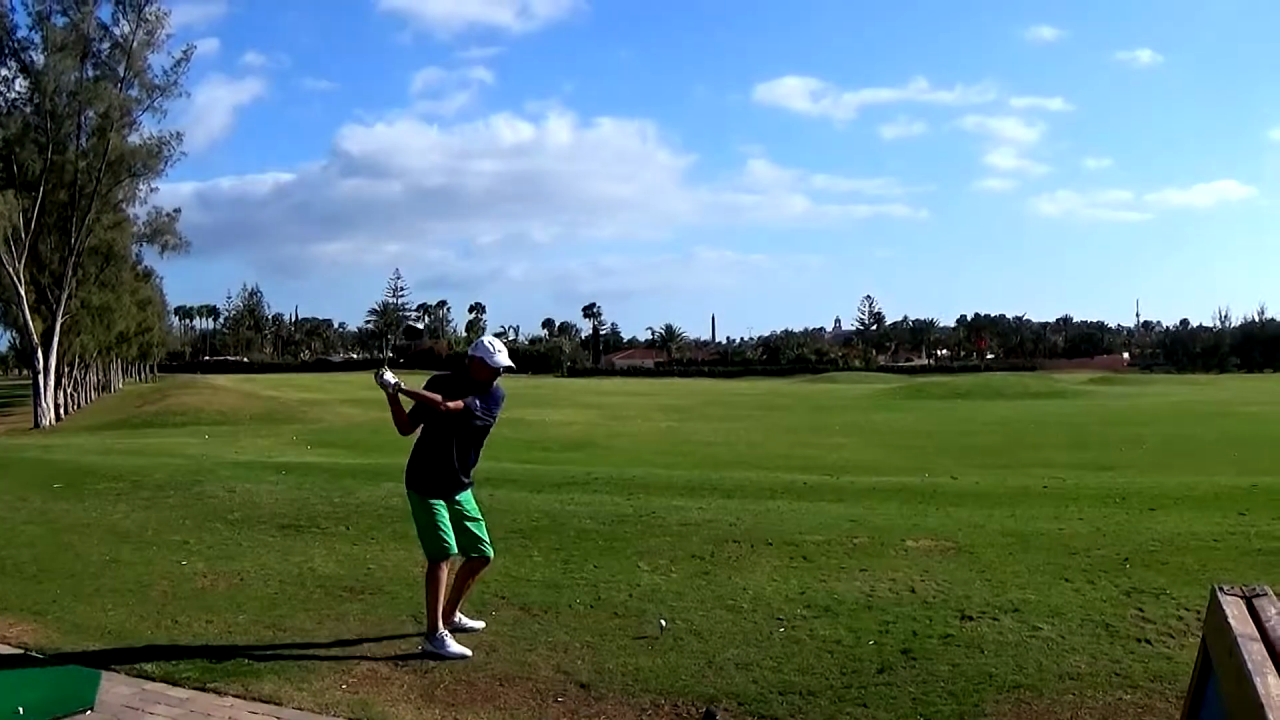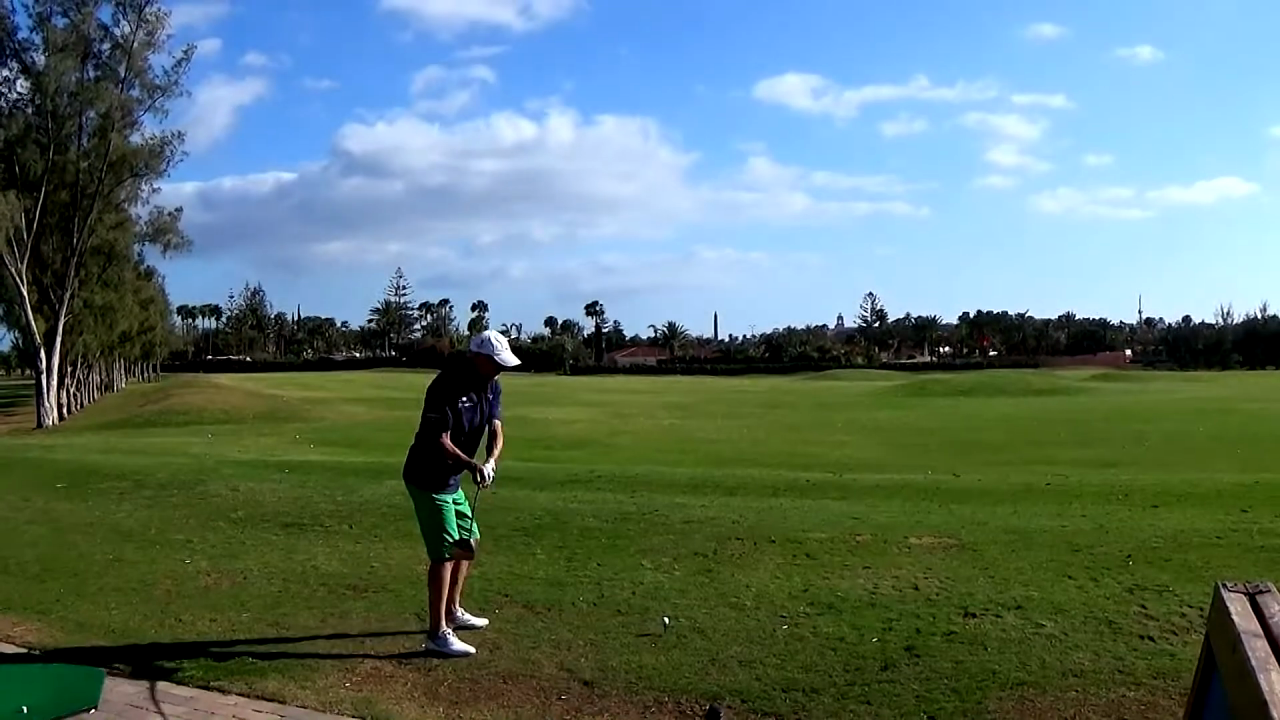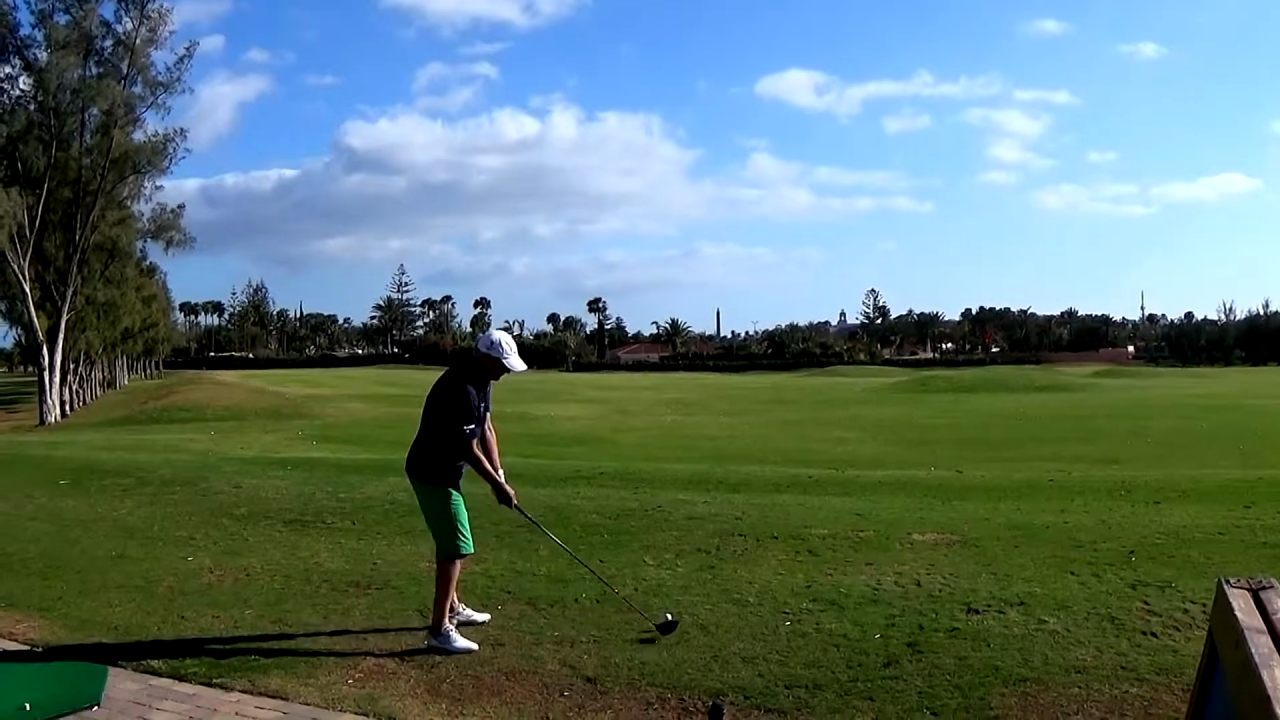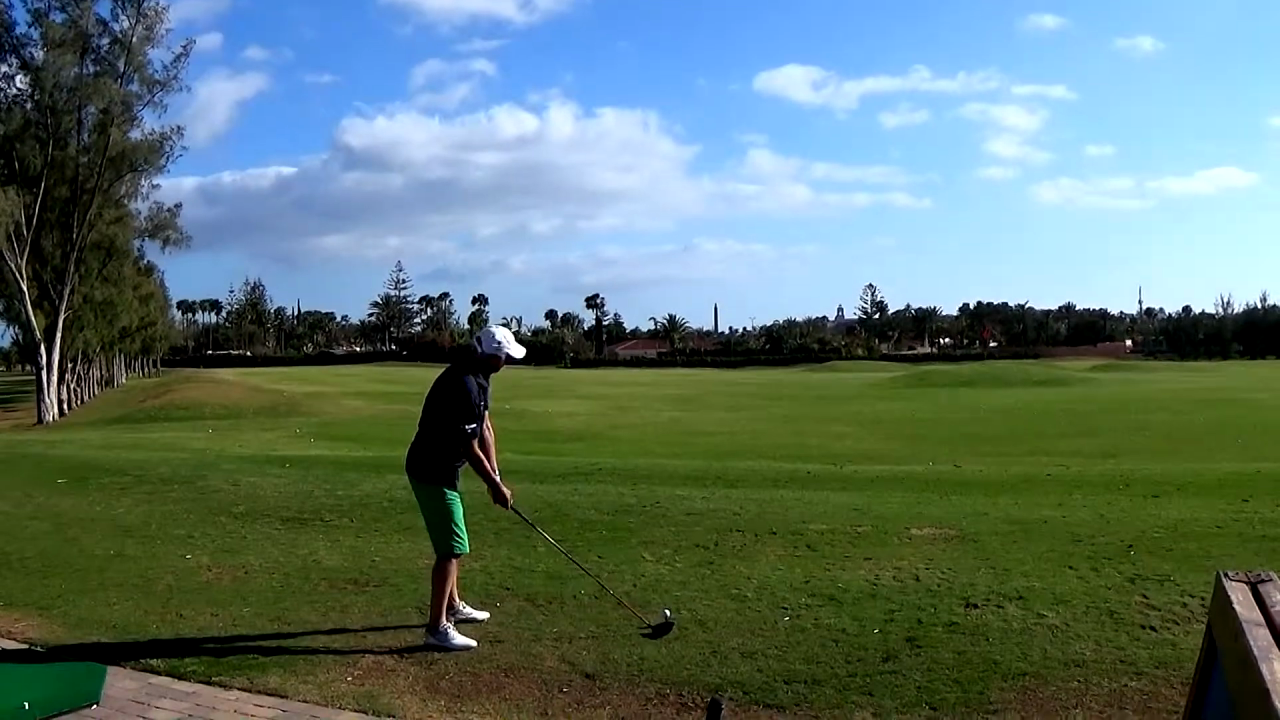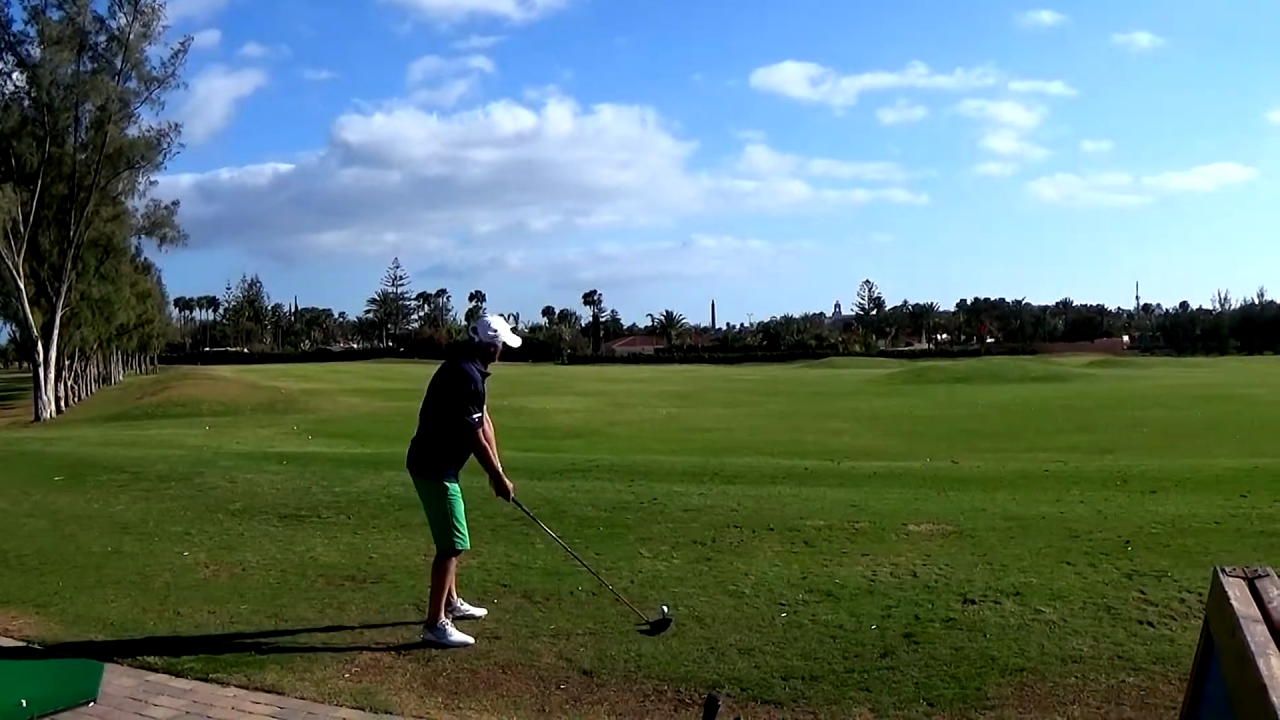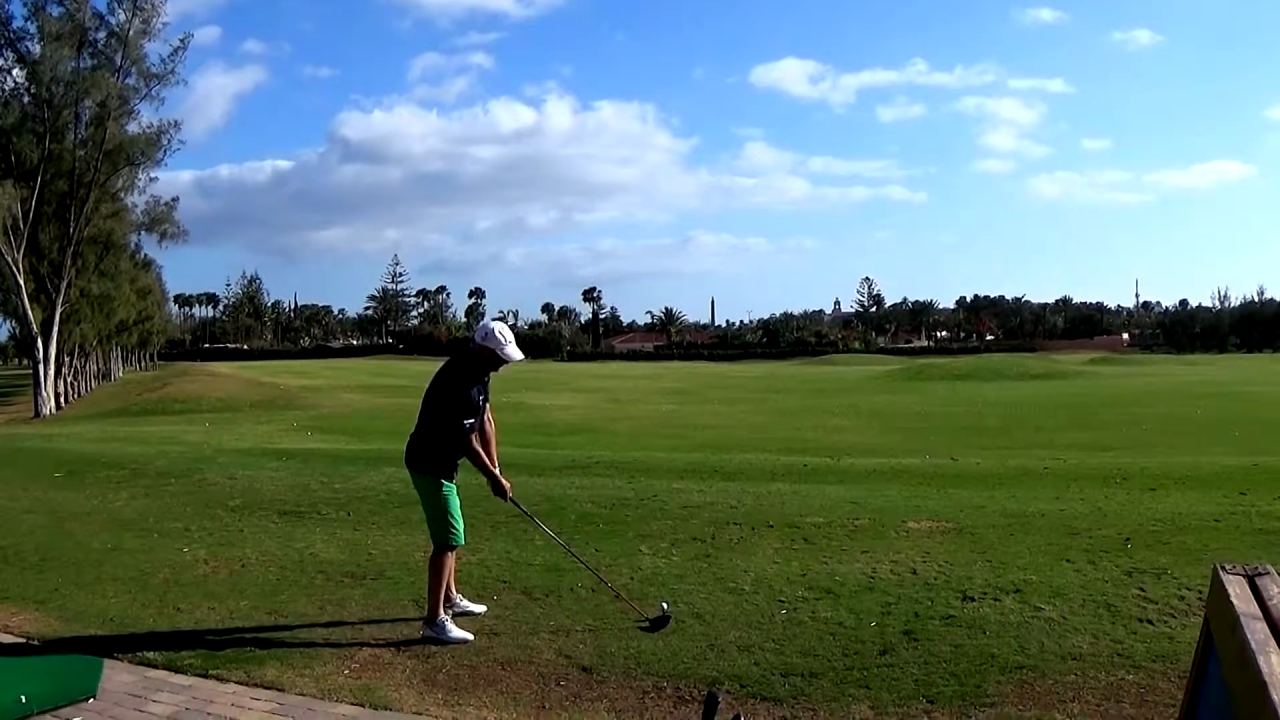
dt=0.4s
person 1, frame 1
left shoulder: (494, 396)
right shoulder: (439, 383)
left elbow: (447, 408)
right elbow: (406, 429)
left wrist: (403, 388)
right wrist: (393, 395)
left hip: (460, 486)
right hip: (425, 485)
left knee: (481, 554)
right knee: (443, 554)
left ankle: (450, 614)
right ankle: (435, 633)
person 1, frame 2
left shoulder: (491, 386)
right shoulder: (446, 386)
left elbow: (495, 432)
right elbow: (440, 443)
left wrist: (489, 464)
right wrist: (471, 465)
left hip: (450, 478)
right hip: (429, 478)
left knee: (466, 542)
right knee: (445, 552)
left ankle: (452, 612)
right ankle: (438, 633)
person 1, frame 3
left shoulder: (480, 380)
right shoulder: (461, 389)
left elbow: (486, 430)
right elbow: (470, 451)
left wrist: (500, 476)
right wrist: (499, 485)
left hip: (441, 470)
right hip: (433, 472)
left knee: (451, 544)
right knee: (456, 548)
left ankle: (453, 608)
right ankle: (440, 629)
person 1, frame 4
left shoulder: (473, 377)
right shoulder: (464, 387)
left elbow: (485, 430)
right elbow: (471, 449)
left wrist: (496, 477)
right wrist: (496, 486)
left hip: (437, 468)
right hip: (432, 473)
left knee: (451, 541)
right knee: (451, 547)
left ankle: (453, 605)
right ankle: (437, 627)
person 1, frame 5
left shoulder: (469, 367)
right shoulder: (466, 377)
left elbow: (484, 421)
right elbow: (476, 439)
left wrist: (498, 469)
right wrist: (499, 478)
left hip: (438, 464)
right hip: (434, 468)
left knee: (452, 538)
right knee: (452, 543)
left ankle: (450, 602)
right ankle: (435, 624)
person 1, frame 6
left shoulder: (478, 370)
right shoulder: (462, 383)
left elbow: (486, 421)
right elbow: (469, 445)
left wrist: (495, 470)
right wrist: (496, 478)
left hip: (440, 460)
right hip: (430, 464)
left knee: (451, 532)
right knee: (448, 539)
left ankle: (450, 599)
right ankle: (435, 620)
